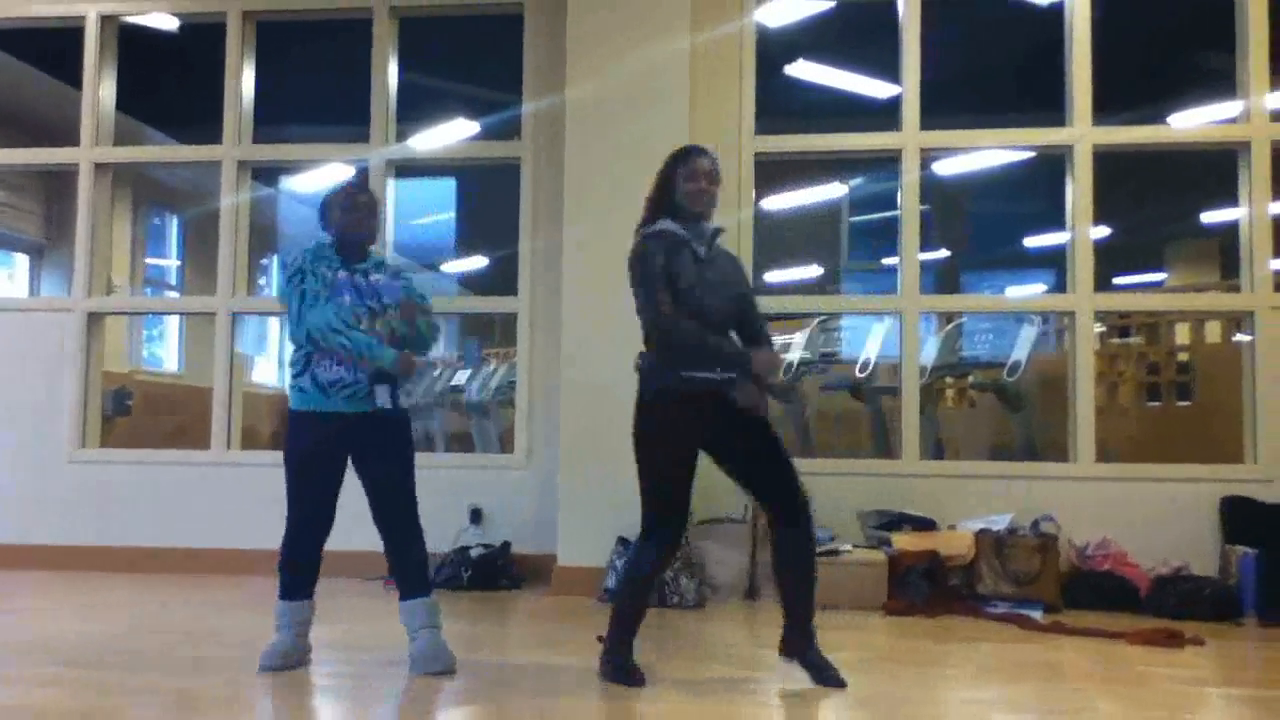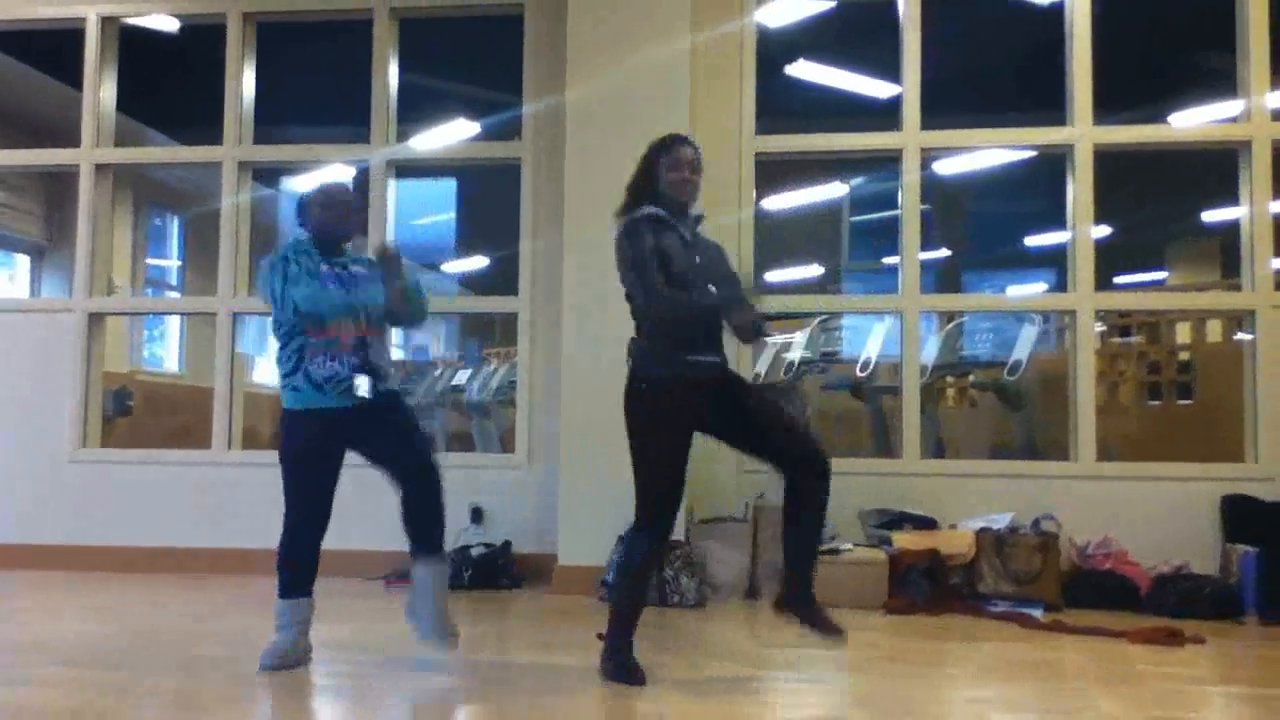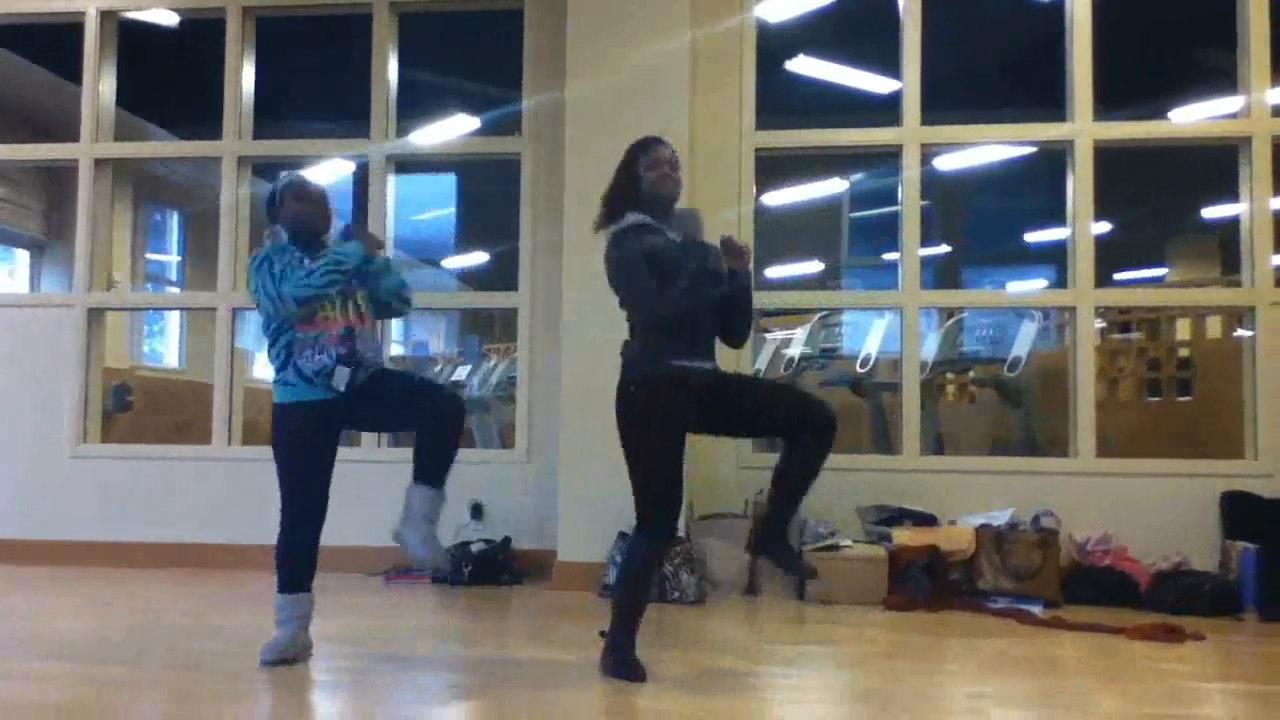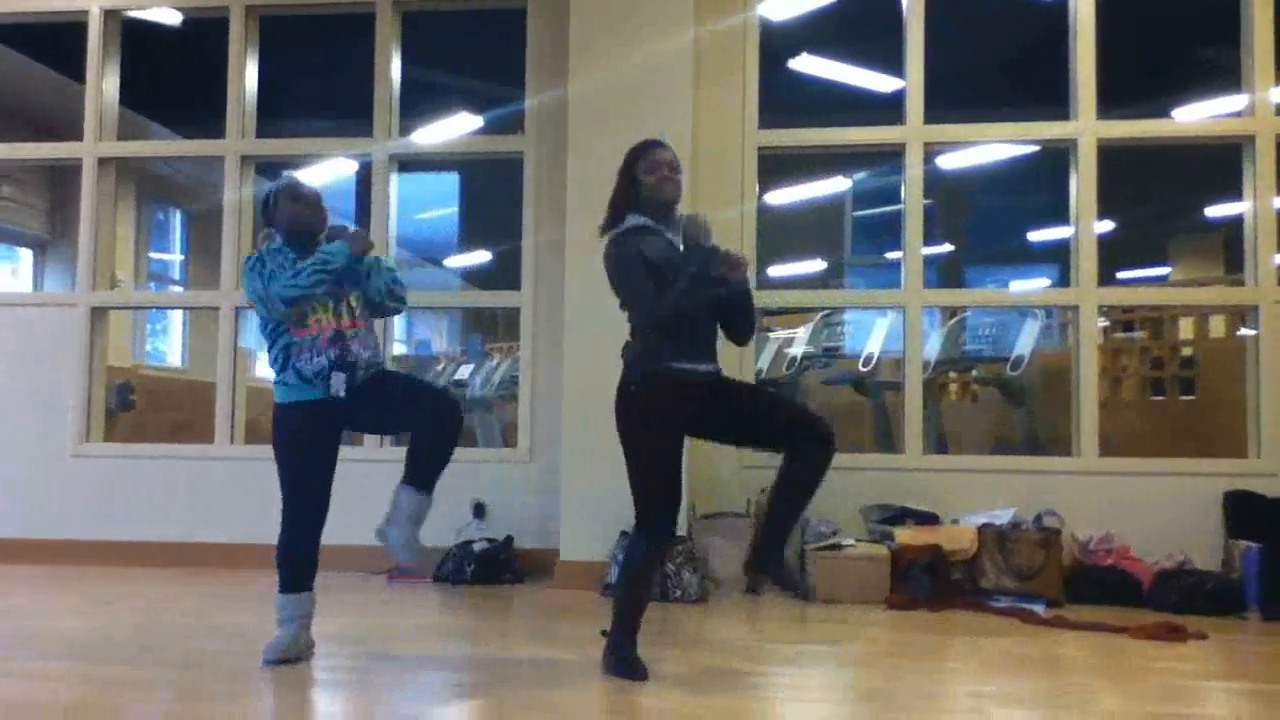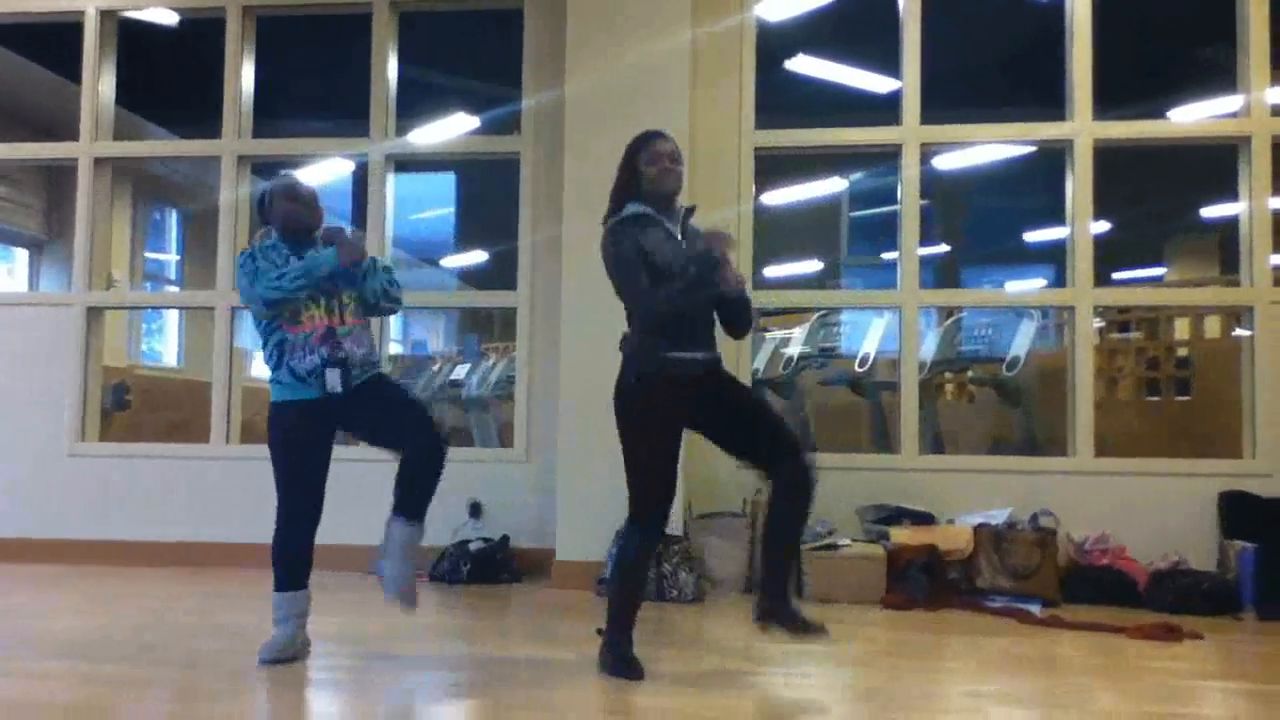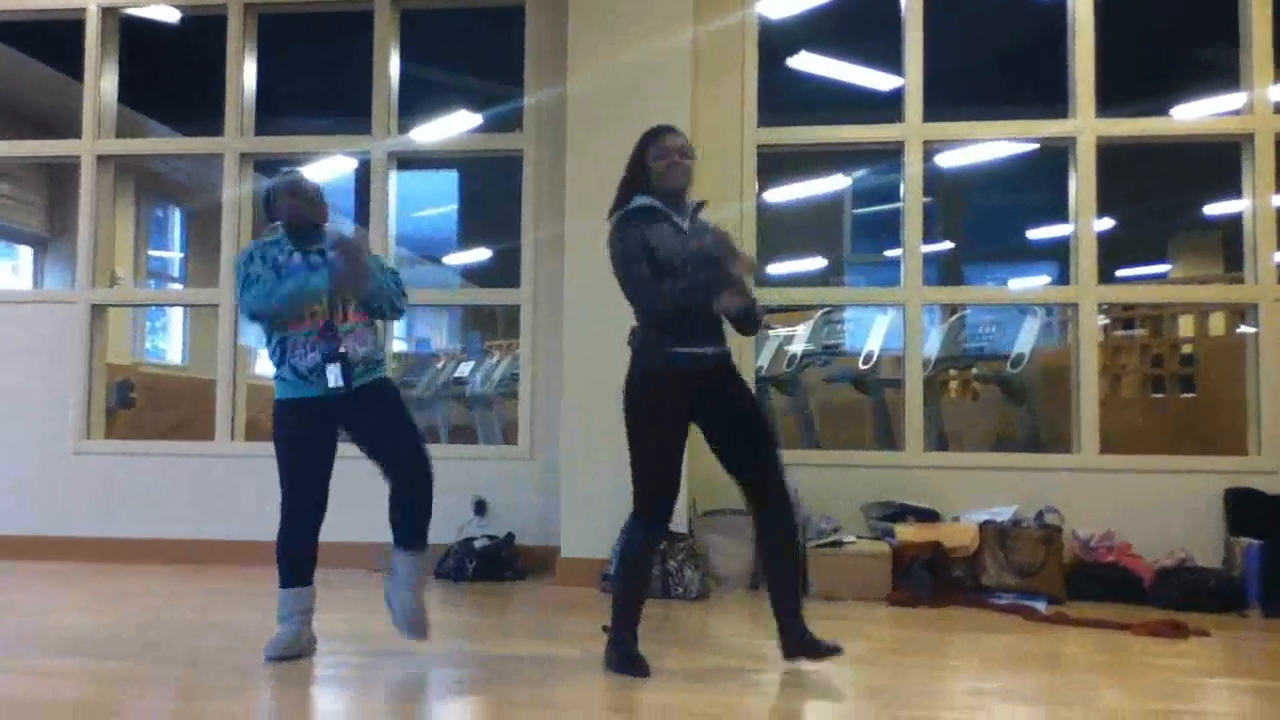
dt=0.1s
person 1, frame 1
left shoulder: (724, 259)
right shoulder: (652, 251)
left elbow: (754, 334)
right elbow: (662, 330)
left wrist: (752, 381)
right wrist: (739, 357)
left hip: (726, 401)
right hip: (669, 403)
left knee: (791, 509)
right knee: (663, 530)
left ankle: (800, 640)
right ankle: (617, 647)
person 1, frame 2
left shoulder: (709, 248)
right shoulder: (640, 235)
left elbow: (744, 324)
right elbow: (661, 309)
left wrist: (746, 315)
right wrist: (725, 309)
left hip: (714, 380)
right hip: (660, 386)
left knee: (809, 464)
right knee: (655, 517)
left ankle: (798, 593)
right ankle: (616, 646)
person 1, frame 3
left shoulder: (696, 246)
right shoulder: (626, 245)
left elbow: (735, 333)
right elbow: (654, 313)
left wrist: (738, 276)
right wrist: (709, 269)
left hip: (705, 384)
right hip: (651, 390)
left knee: (815, 420)
right knee: (658, 520)
left ankle: (771, 533)
right ankle: (618, 644)
person 1, frame 4
left shoulder: (702, 244)
right shoulder: (626, 247)
left elbow: (742, 332)
right elbow: (653, 315)
left wrist: (737, 278)
right wrist: (703, 267)
left hip: (707, 386)
right hip: (651, 391)
left knee: (813, 435)
right knee: (657, 520)
left ankle: (767, 554)
right ankle: (620, 643)
person 1, frame 5
left shoulder: (700, 239)
right shoulder: (624, 237)
left elbow: (739, 326)
right elbow: (650, 309)
left wrist: (733, 289)
right wrist: (705, 270)
left hip: (707, 377)
right hip: (651, 384)
left knee: (792, 468)
right knee: (649, 514)
left ankle: (775, 599)
right ankle: (616, 642)
person 1, frame 6
left shoulder: (711, 232)
right shoulder: (631, 230)
left elbow: (749, 317)
right elbow: (651, 303)
left wrist: (737, 303)
right wrist: (718, 281)
left hip: (718, 376)
right hip: (659, 378)
left knee: (771, 491)
right knee: (653, 509)
left ankle: (793, 629)
right ankle: (622, 639)
person 2, frame 1
left shoulder: (391, 276)
right shoulder: (306, 270)
left elbow: (426, 340)
right elbow: (318, 325)
left wrist: (415, 322)
right wrist: (384, 356)
left hip: (381, 412)
right hip: (317, 413)
left knee: (400, 519)
right knee: (307, 522)
left ankle: (425, 635)
right ankle: (292, 635)
person 2, frame 2
left shoulder: (367, 267)
right shoulder: (286, 264)
left elbow: (412, 314)
right elbow: (306, 304)
left wrist: (396, 279)
right wrist: (376, 296)
left hip: (371, 397)
right hip: (311, 405)
left knee: (423, 480)
right knee: (305, 518)
left ankle: (428, 596)
right ankle: (292, 633)
person 2, frame 3
left shoulder: (352, 255)
right shoulder: (269, 263)
left elbow: (397, 301)
right elbow: (294, 298)
left wrist: (362, 255)
right wrist: (353, 255)
left hip: (365, 384)
right hip: (302, 400)
left knee: (445, 408)
right knee: (301, 512)
left ankle: (417, 520)
right ankle: (292, 628)
person 2, frame 4
left shoulder: (348, 253)
right shoulder: (263, 264)
left elbow: (394, 298)
right elbow: (286, 294)
left wrist: (360, 256)
right wrist: (341, 253)
left hip: (366, 384)
right hip: (302, 401)
left knee: (442, 413)
right knee: (302, 512)
left ankle: (401, 523)
right ankle: (294, 627)
person 2, frame 5
left shoulder: (341, 252)
right shoulder: (257, 260)
left elbow: (390, 299)
right elbow: (269, 295)
left wrist: (354, 261)
right wrist: (329, 260)
left hip: (361, 383)
right hip: (297, 399)
left knee: (426, 439)
right knee: (297, 510)
left ankle: (399, 547)
right ankle: (290, 626)
person 2, frame 6
left shoulder: (354, 251)
right shoulder: (260, 257)
left elbow: (392, 305)
right elbow: (260, 304)
left wrist: (361, 269)
right wrist: (329, 279)
left hip: (367, 386)
right hip: (301, 398)
left knee: (413, 472)
right knee: (301, 508)
left ankle: (404, 587)
right ankle: (295, 624)
